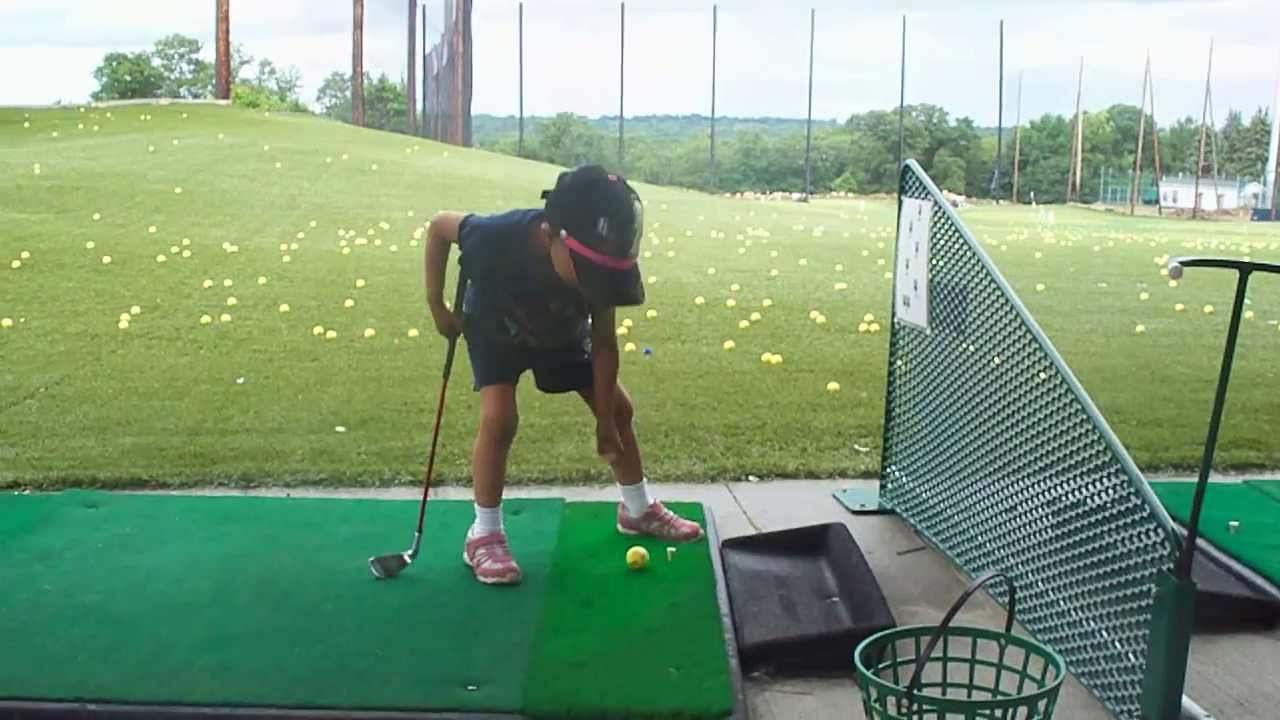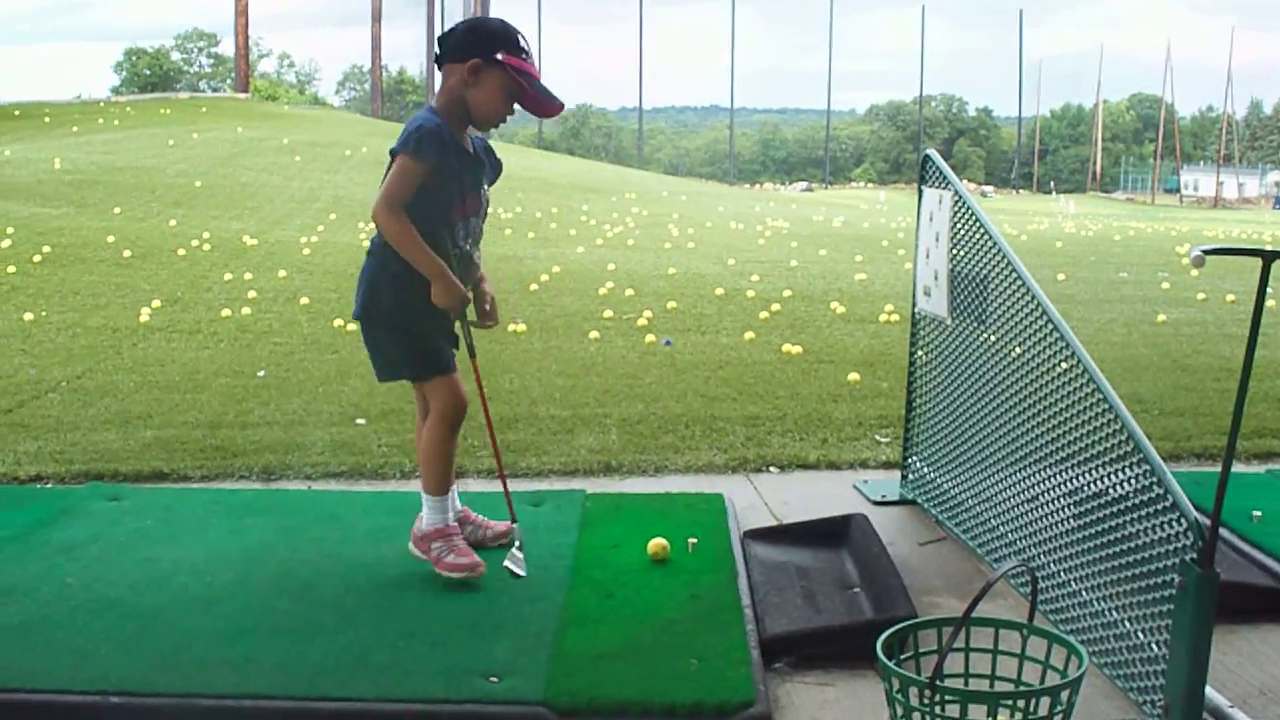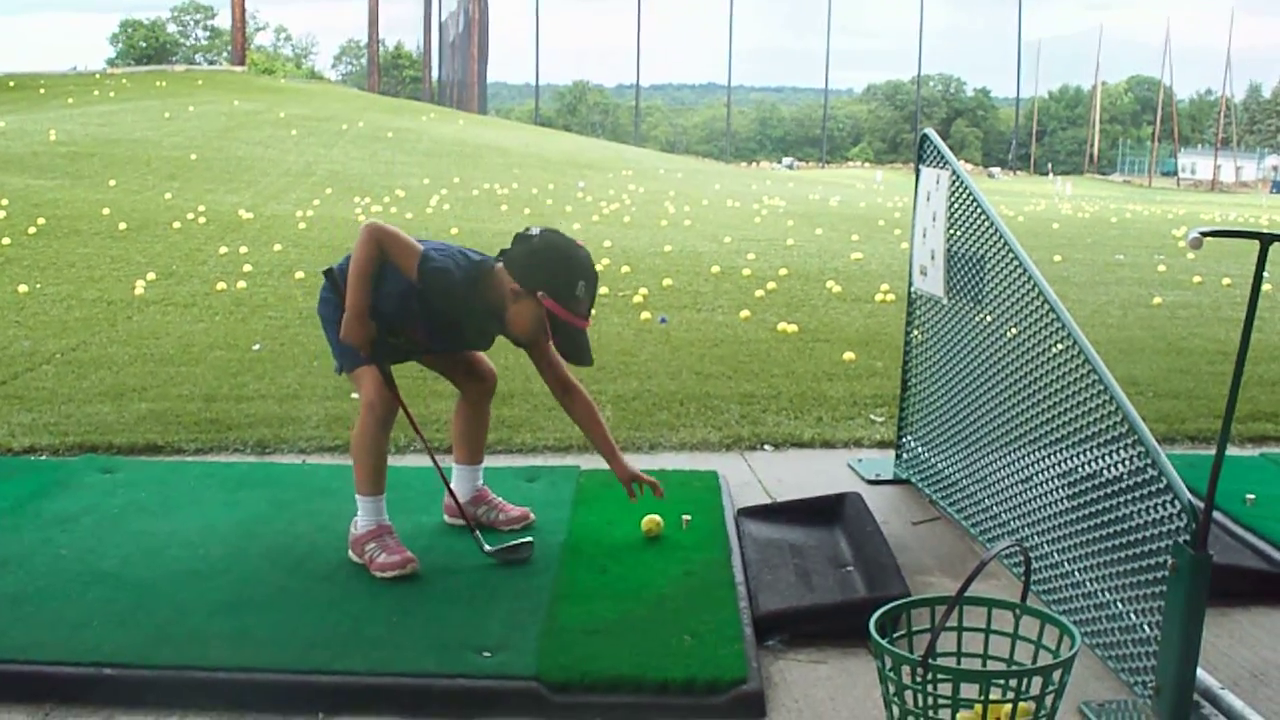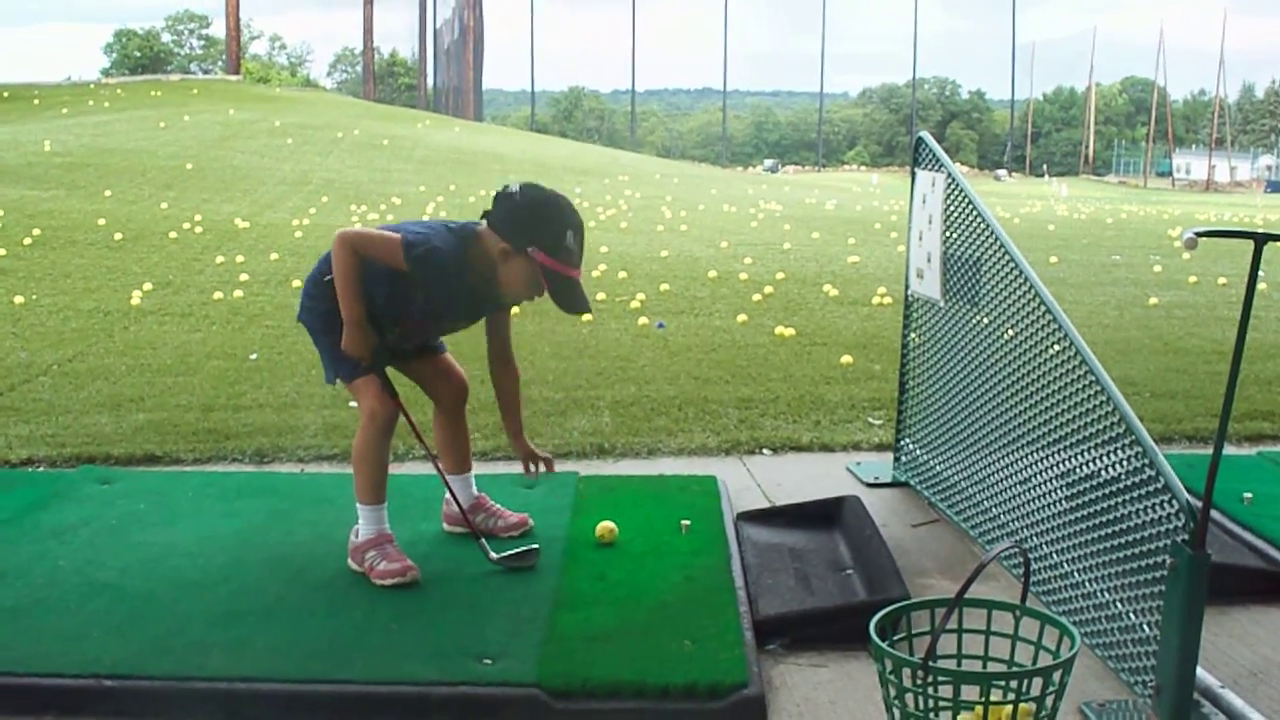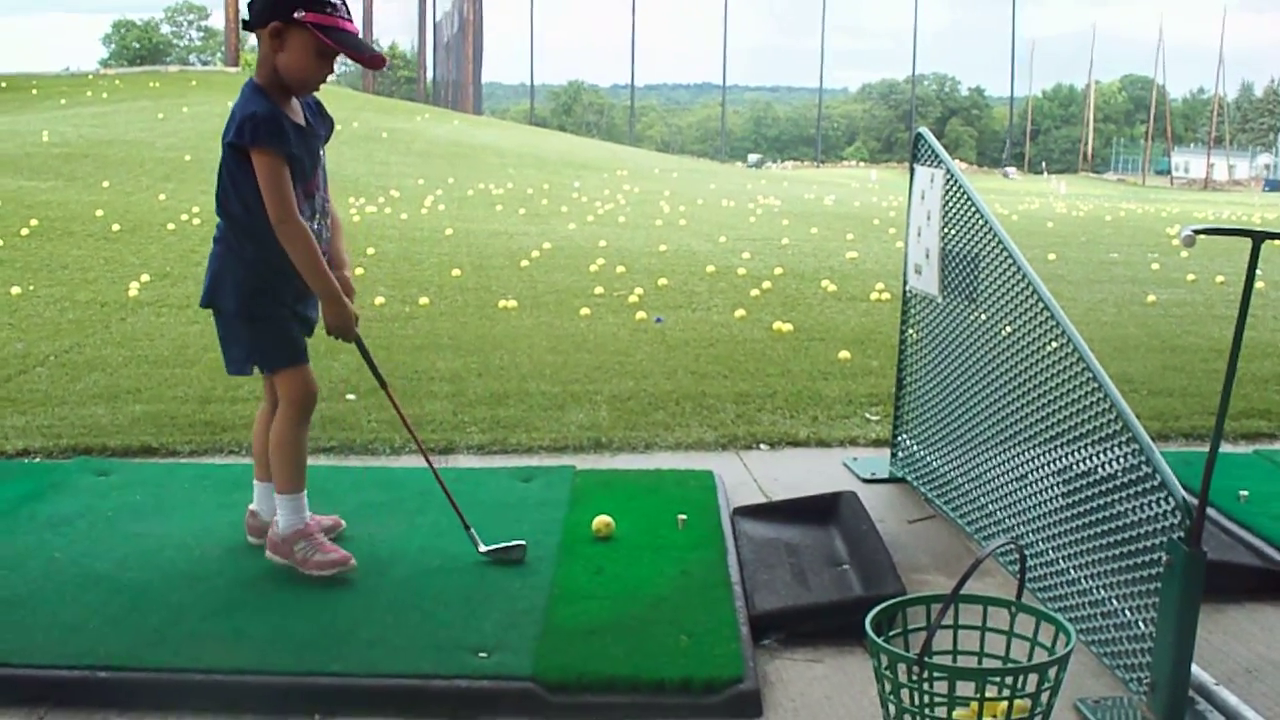
dt=1s
person 1, frame 1
left shoulder: (599, 266)
right shoulder: (498, 239)
left elbow: (605, 340)
right elbow: (439, 225)
left wrist: (603, 417)
right wrist: (436, 306)
left hip: (561, 337)
right hip: (495, 331)
left knee: (617, 408)
right knee: (499, 416)
left ankle: (640, 508)
right ankle: (484, 535)
person 1, frame 2
left shoulder: (473, 149)
right shoulder: (428, 133)
right elbow: (386, 210)
left wrist: (479, 282)
right wrist: (441, 279)
left hip: (431, 300)
right hip: (399, 296)
left knee: (444, 406)
right knee: (448, 401)
left ankle: (447, 513)
right ankle: (435, 527)
person 1, frame 3
left shoulder: (517, 312)
right shoulder: (449, 279)
left elbow: (567, 389)
right elbow: (371, 232)
left wrist: (619, 464)
right wrist: (356, 315)
left hip: (408, 311)
right hip: (349, 299)
left knee: (480, 379)
right knee: (379, 396)
left ankle: (466, 495)
right ankle: (367, 528)
person 1, frame 4
left shoulder: (495, 282)
right shoulder: (436, 254)
left elbow: (502, 360)
right elbow: (345, 240)
left wrist: (518, 438)
right wrist: (356, 326)
right hip: (335, 303)
left knee: (453, 386)
right knee: (380, 409)
left ankle: (465, 503)
right ankle: (368, 538)
person 1, frame 5
left shoulder: (307, 111)
right shoulder: (259, 118)
left elbow: (321, 198)
right elbow: (285, 220)
left wrist: (339, 265)
right wrist: (331, 296)
left hip: (286, 280)
right hip: (253, 282)
left knee: (284, 395)
right knee: (298, 392)
left ankle: (268, 509)
right ankle: (288, 529)
